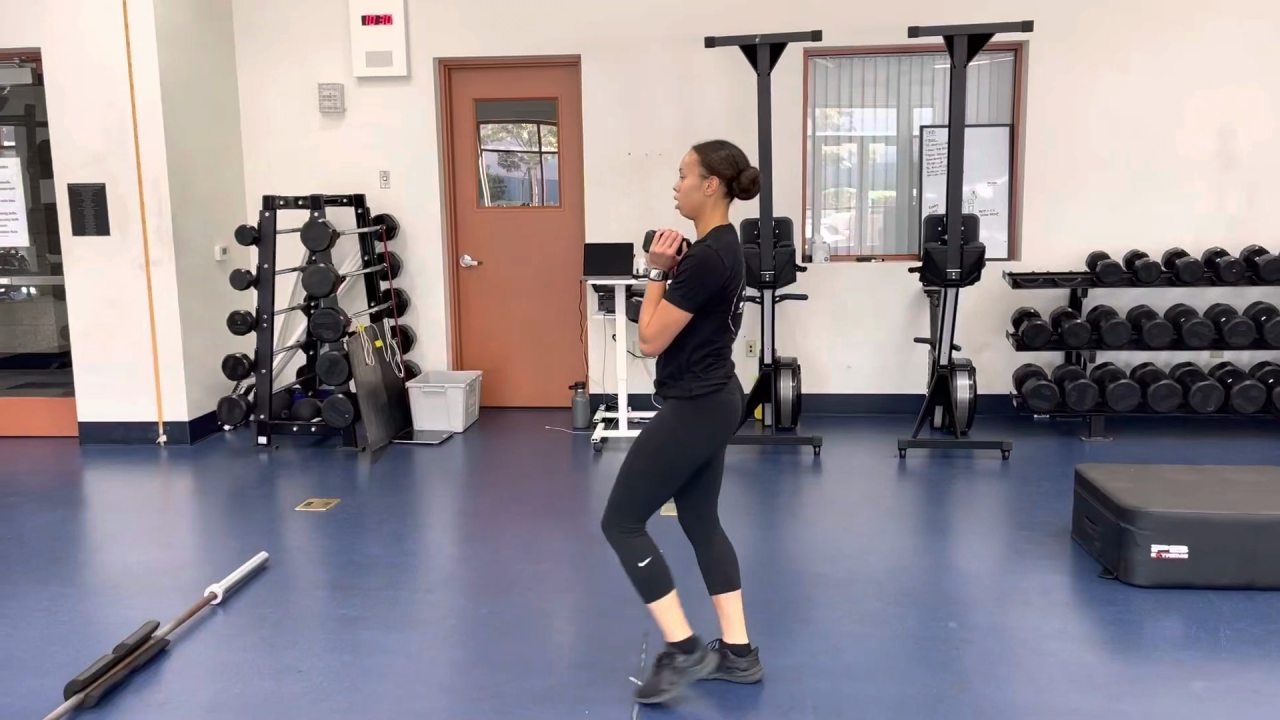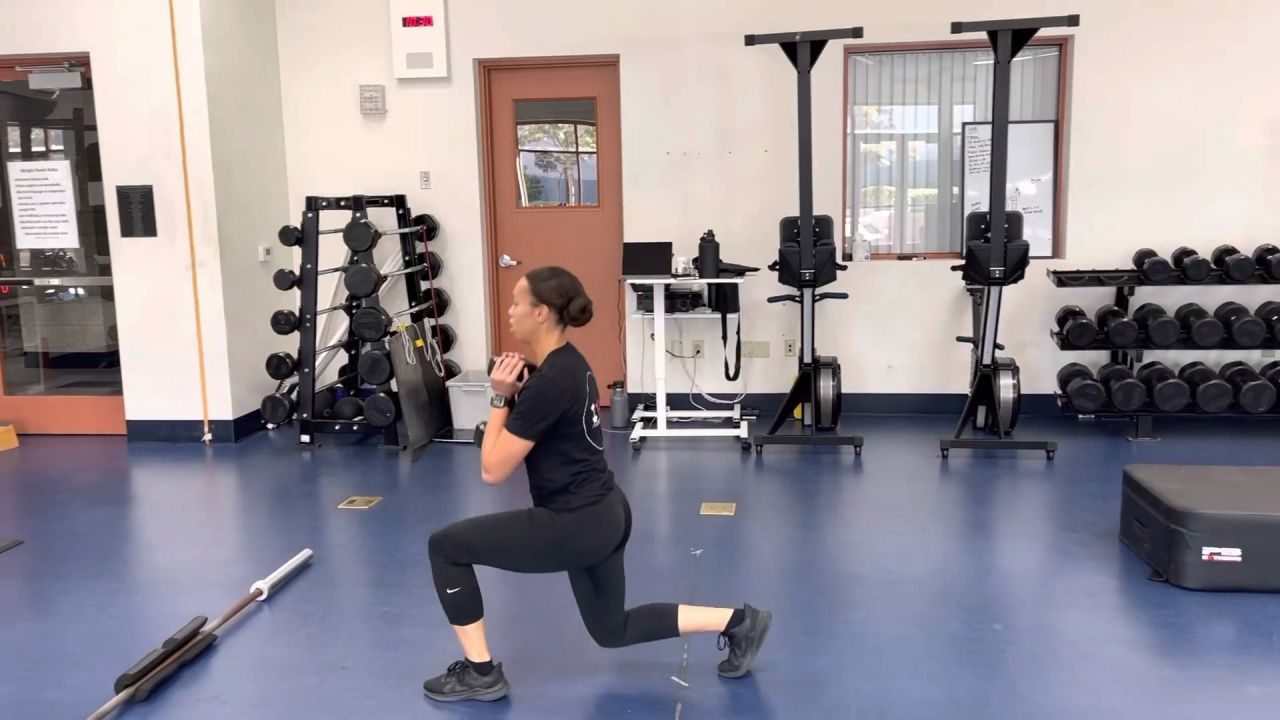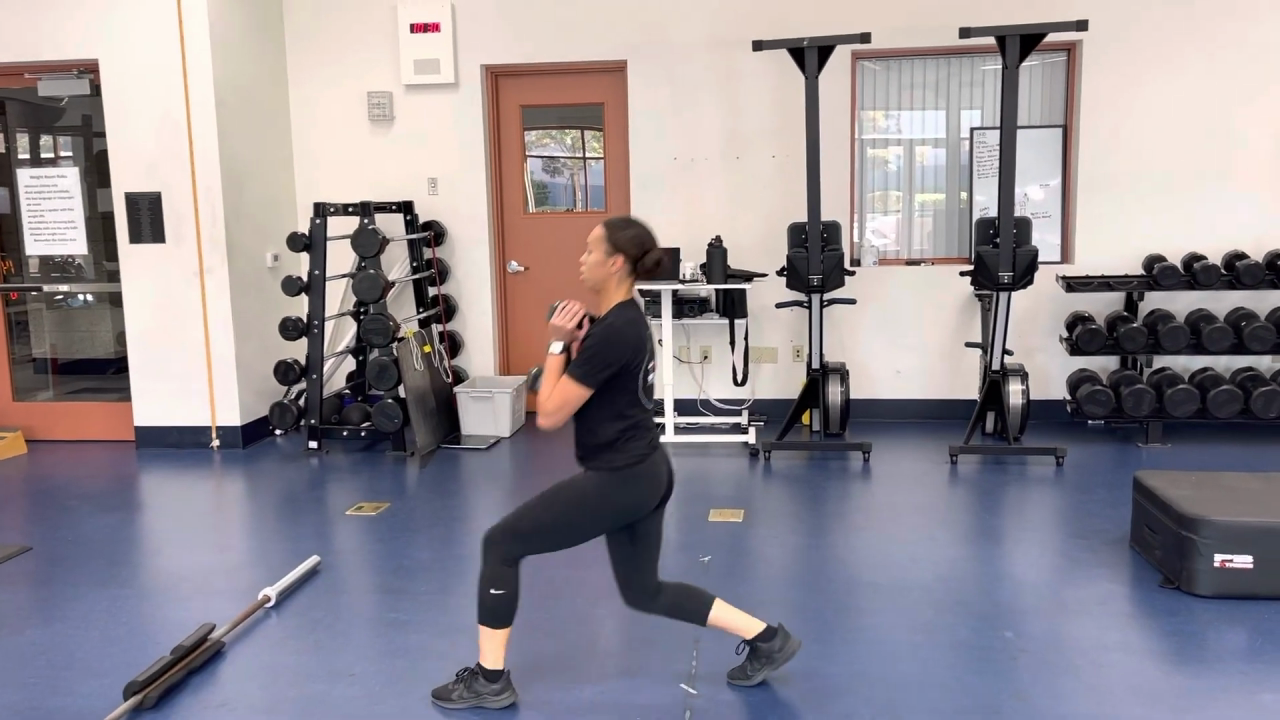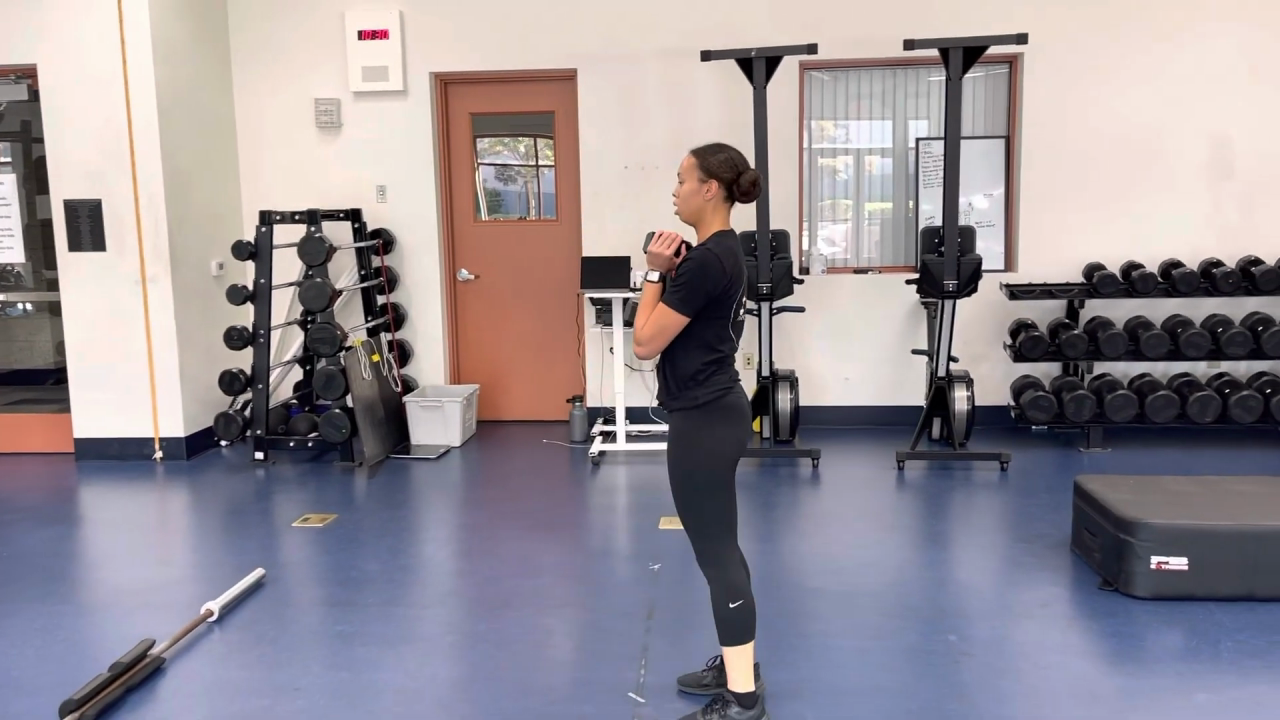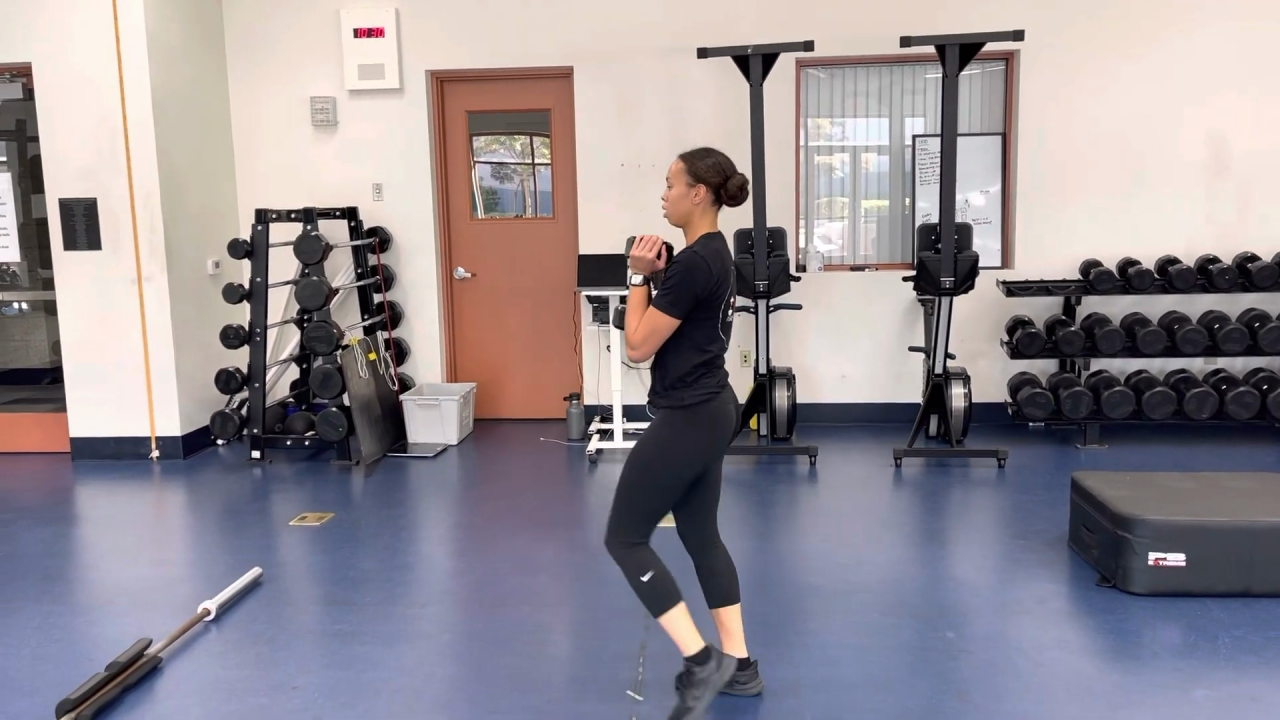
dt=1s
person 1, frame 1
left shoulder: (708, 255)
right shoulder: (720, 246)
left elbow: (651, 339)
left wrist: (657, 272)
right wrist: (668, 270)
left hip: (694, 408)
right hip: (713, 401)
left knee: (622, 522)
right knee: (700, 522)
left ankle: (684, 649)
right ankle: (738, 651)
person 1, frame 2
left shoulder: (549, 382)
right shoulder: (567, 364)
left elbow: (494, 470)
left wrist: (500, 398)
right wrist: (514, 396)
left hip: (575, 524)
right hip: (605, 515)
left knee: (445, 546)
right knee: (612, 628)
left ankle: (480, 671)
right ankle: (738, 623)
person 1, frame 3
left shoulder: (613, 331)
right shoulder: (625, 319)
left elbow: (550, 415)
right elbow: (578, 390)
left wrist: (559, 345)
right wrist: (575, 345)
left hip: (619, 480)
right hip: (645, 474)
left knee: (501, 545)
right knee: (644, 591)
left ankle: (490, 679)
right ankle: (766, 638)
person 1, frame 4
left shoulder: (706, 260)
right shoulder: (721, 251)
left elbow: (646, 342)
right elbow: (678, 325)
left wrist: (655, 273)
right wrist: (670, 272)
left hip: (703, 420)
right hip: (718, 410)
left knee: (715, 553)
right knee: (718, 544)
right ankle: (738, 668)
person 1, frame 5
left shoulder: (694, 262)
right shoulder: (712, 253)
left elbow: (639, 346)
left wrist: (639, 276)
right wrist: (657, 275)
left hip: (687, 418)
right hip: (709, 410)
left knee: (624, 538)
right knee: (700, 536)
left ankle: (702, 661)
right ankle: (737, 662)
